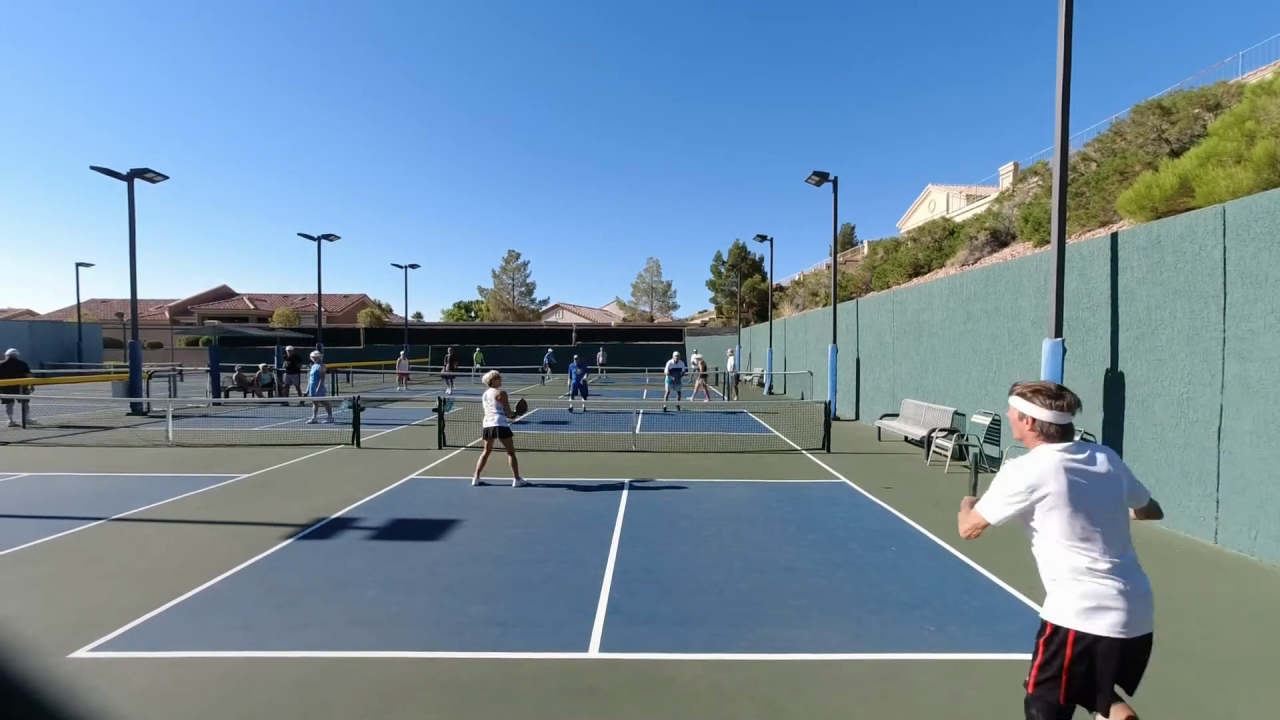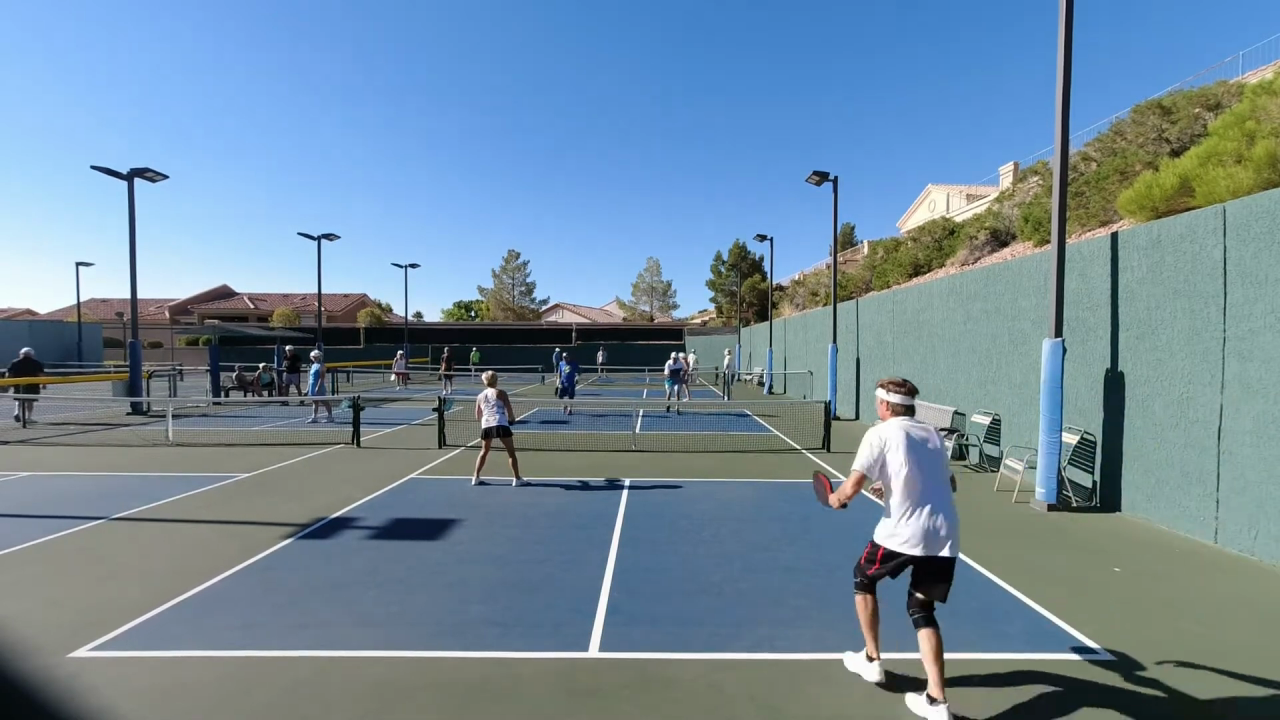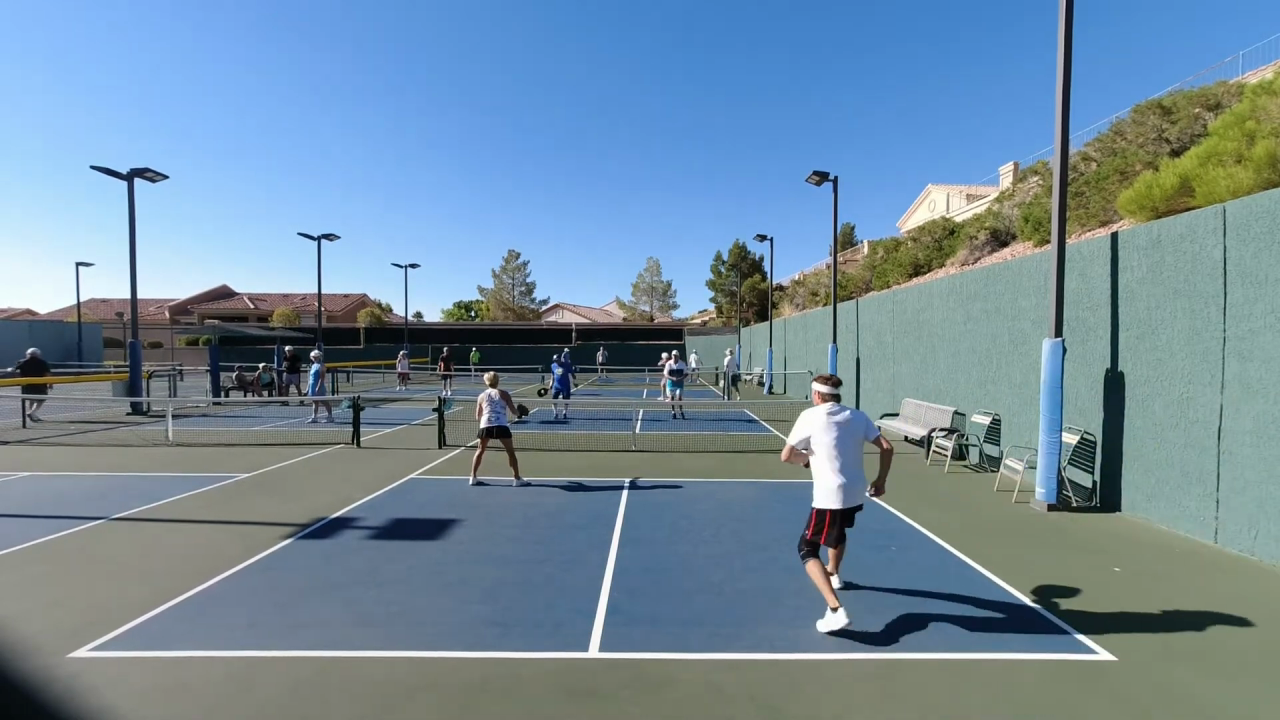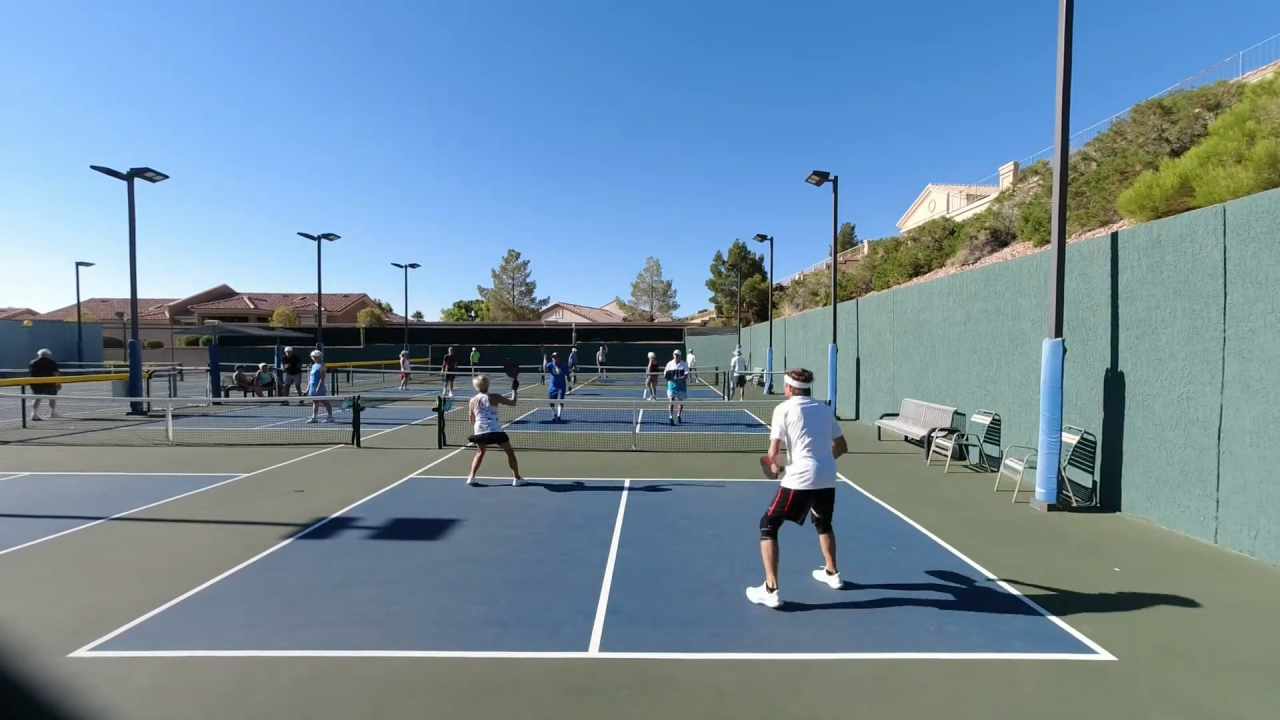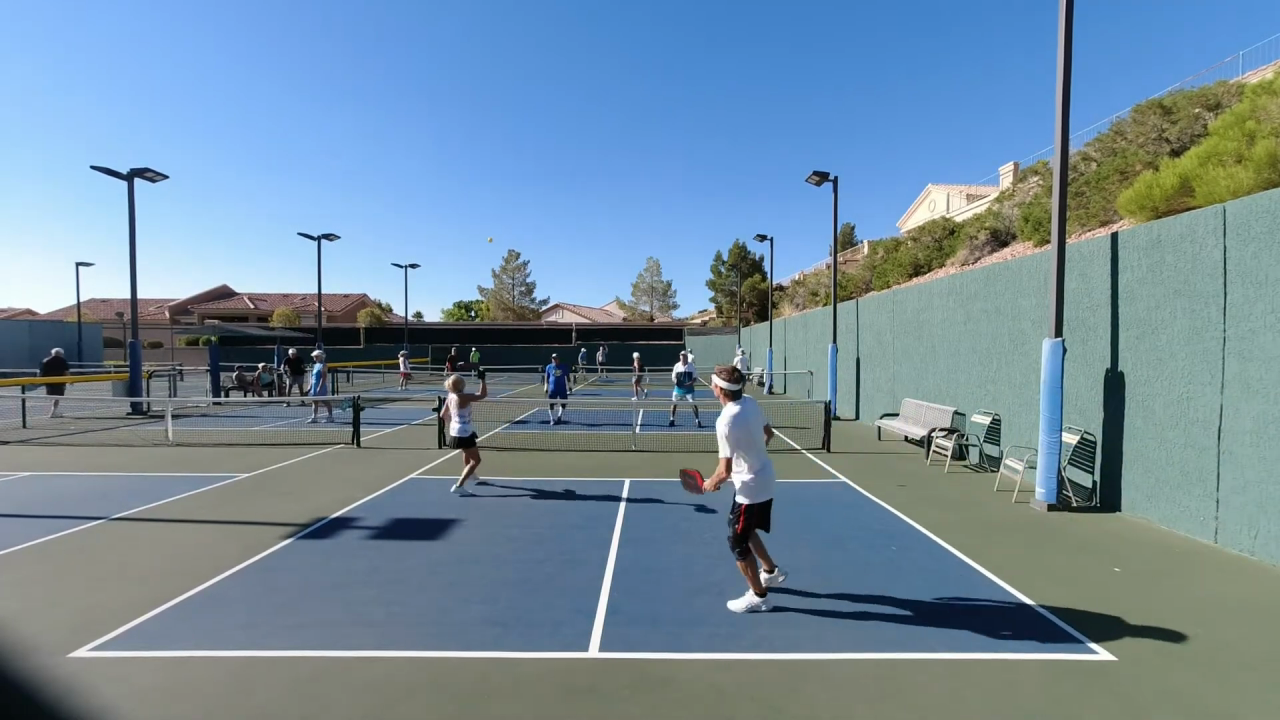
dt=0.5s
person 1, frame 1
left shoulder: (1023, 472)
right shoulder: (1106, 459)
left elbow: (968, 531)
right elbow: (1151, 511)
left wrist: (967, 507)
left hip: (1082, 614)
right hip: (1137, 613)
person 1, frame 2
left shoulder: (880, 434)
right shoulder: (933, 435)
left elbow: (851, 489)
left wrist: (835, 498)
left hip: (902, 534)
right hip: (945, 538)
left knee: (864, 580)
right knee: (921, 611)
left ankle: (871, 660)
person 1, frame 3
left shoulder: (809, 417)
right shoulder: (857, 416)
left elbow: (787, 455)
right elbow: (886, 448)
left wrist: (805, 455)
right wrist: (880, 480)
left hip: (829, 497)
right hip: (854, 494)
left knee: (808, 552)
right knee: (835, 531)
left ankle: (836, 610)
right ankle: (833, 575)
person 1, frame 4
left shoulder: (784, 409)
right shoulder: (825, 409)
left elbow: (773, 452)
right elbow: (841, 447)
left wrist: (778, 466)
left hip: (799, 478)
right hip: (827, 478)
left knee: (768, 526)
right knee: (822, 523)
left ankle: (770, 589)
right ankle: (832, 573)
person 1, frame 5
left shoulder: (727, 421)
right shoulder: (751, 404)
left elbow: (725, 471)
right elbow: (768, 433)
left wrist: (711, 483)
left hip: (751, 489)
right hip: (761, 480)
left knee: (737, 542)
right knee: (741, 532)
left ankle: (760, 597)
right ankle: (771, 571)
